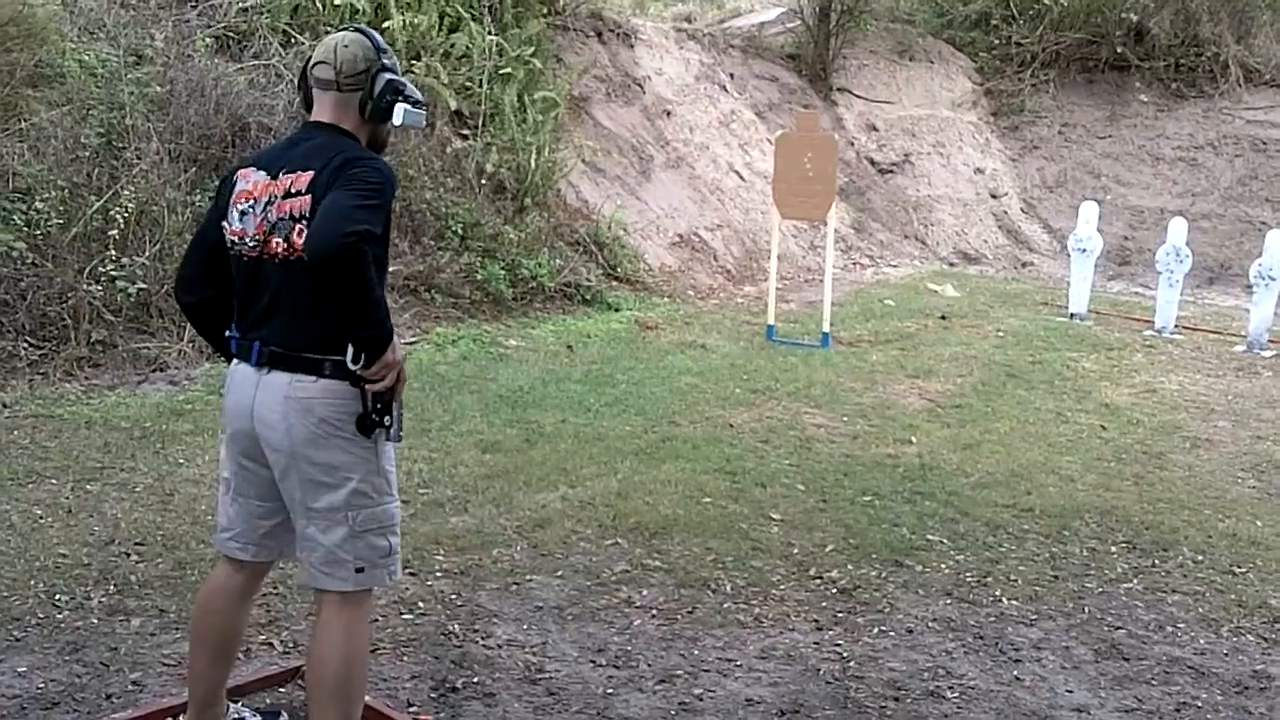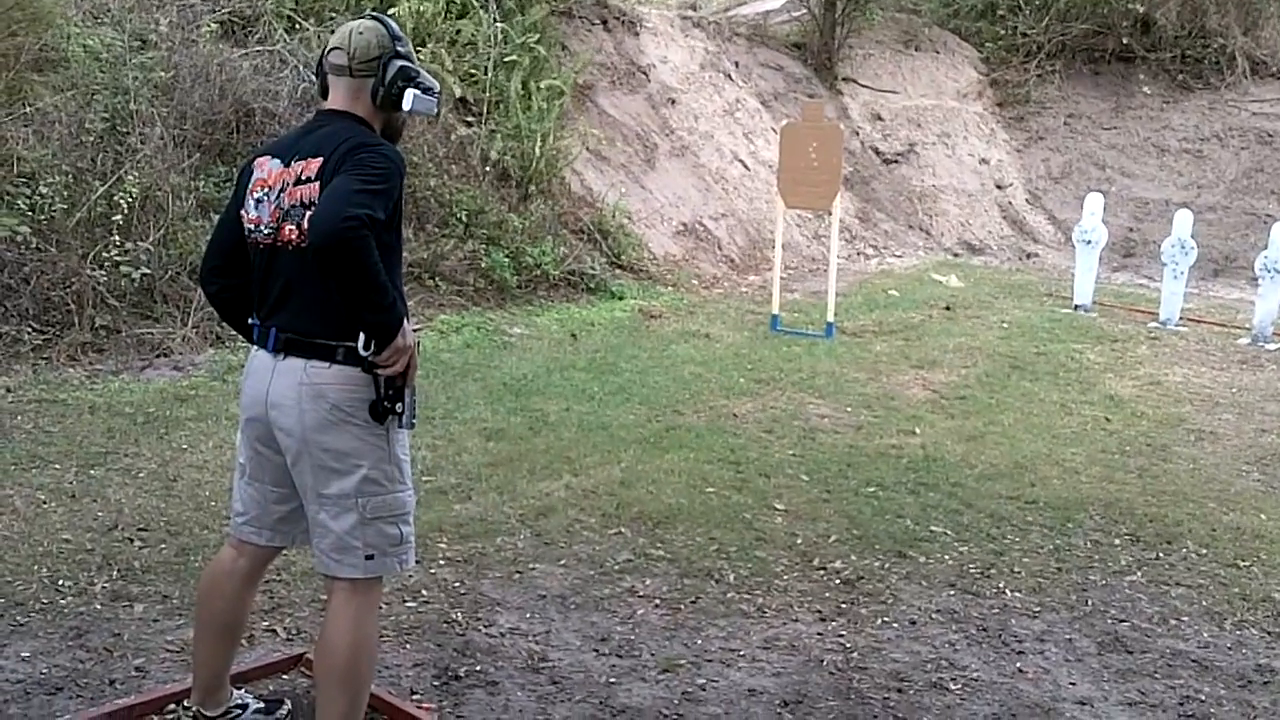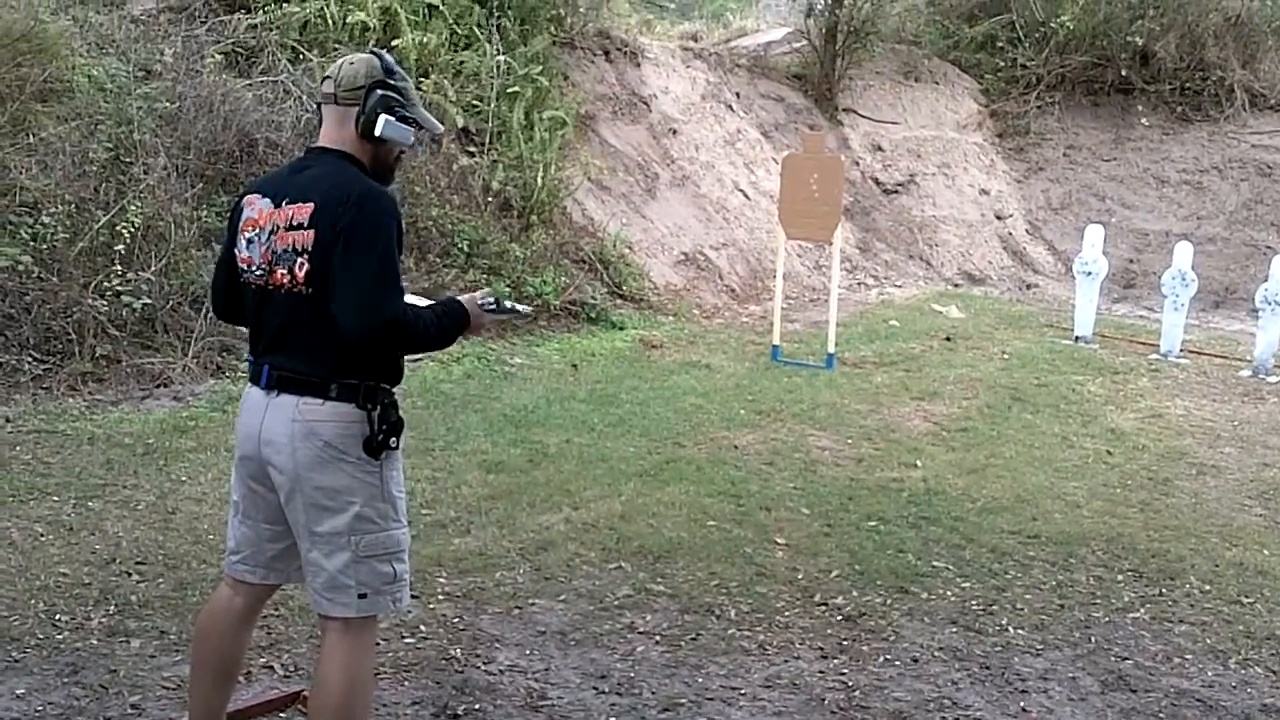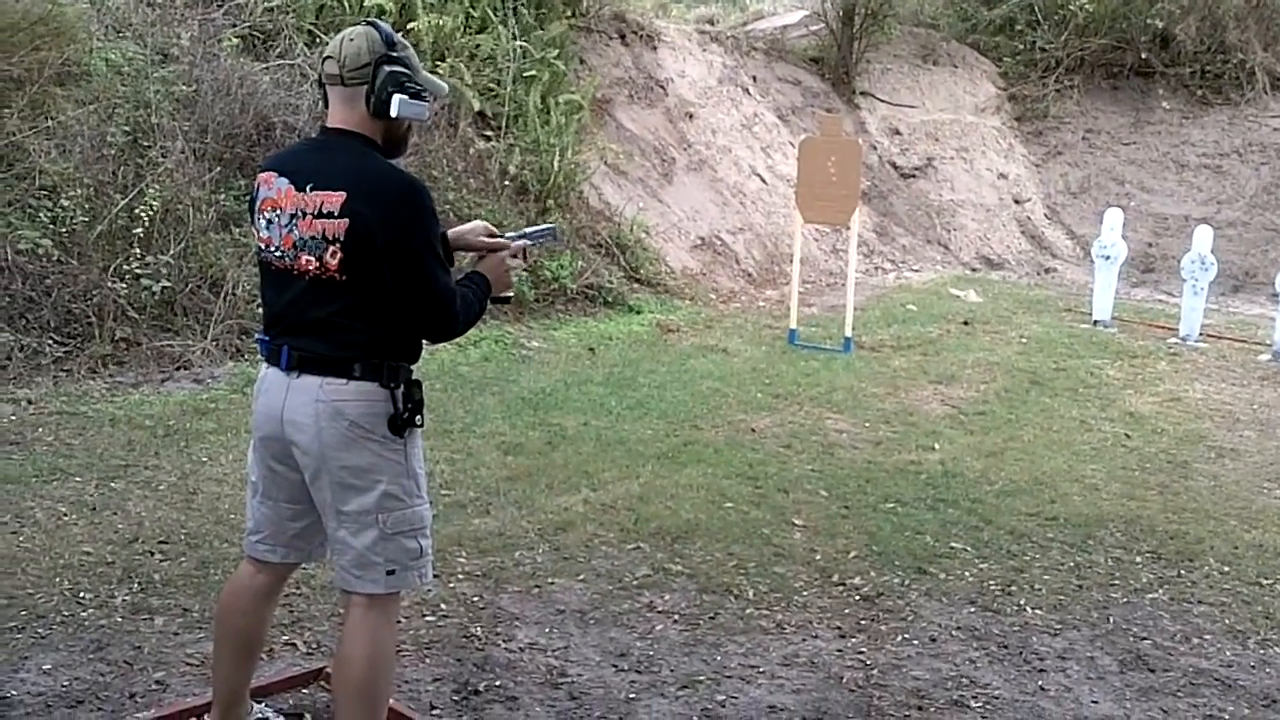
dt=1s
person 1, frame 1
left shoulder: (247, 173)
right shoulder: (363, 170)
left elbow: (195, 286)
right elbow: (338, 246)
left wrist: (246, 352)
right wrist: (379, 339)
left hip: (246, 389)
right hip: (324, 402)
left knee: (239, 561)
right knee: (345, 591)
person 1, frame 2
left shoulder: (267, 158)
right shoulder: (373, 155)
left elbow: (219, 273)
right elbow: (339, 233)
right wrist: (390, 324)
left hip: (264, 375)
right hip: (340, 389)
left knee: (247, 545)
right knee: (355, 579)
person 1, frame 3
left shoulder: (259, 195)
right shoulder: (361, 202)
left elbow: (227, 303)
right elbow: (372, 325)
right wrist: (456, 314)
left hip: (261, 409)
right hip: (335, 426)
left knee: (243, 583)
right knee: (350, 615)
person 1, frame 4
left shoulder: (274, 174)
right shoulder: (393, 190)
right elbow: (436, 319)
left wrist: (445, 241)
right wrist: (483, 282)
left hip: (278, 389)
right hip: (355, 405)
left knee: (264, 562)
right knee: (374, 595)
